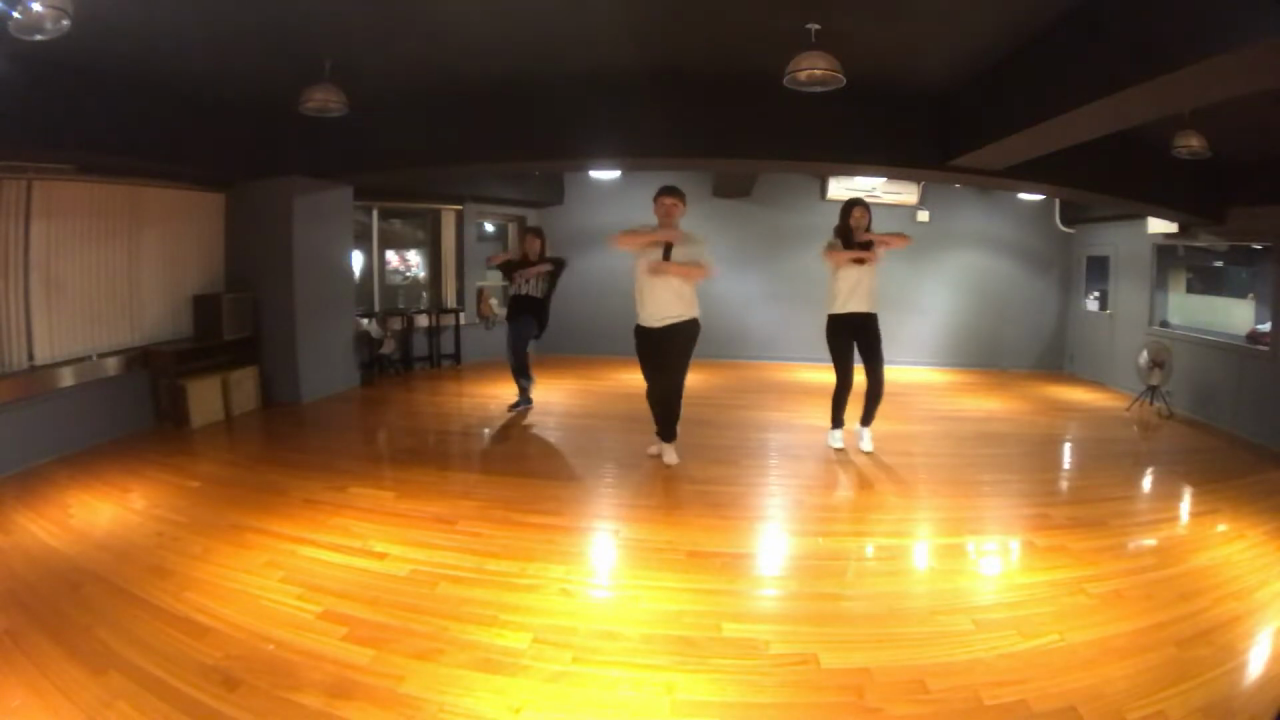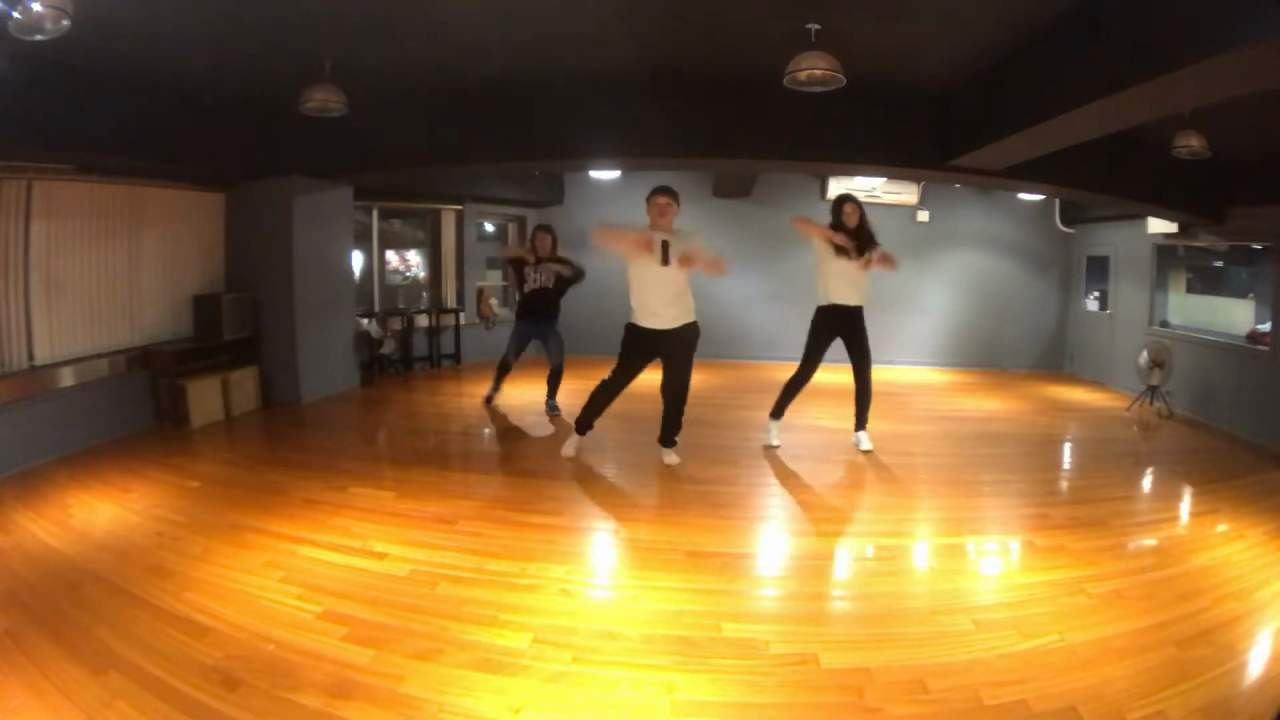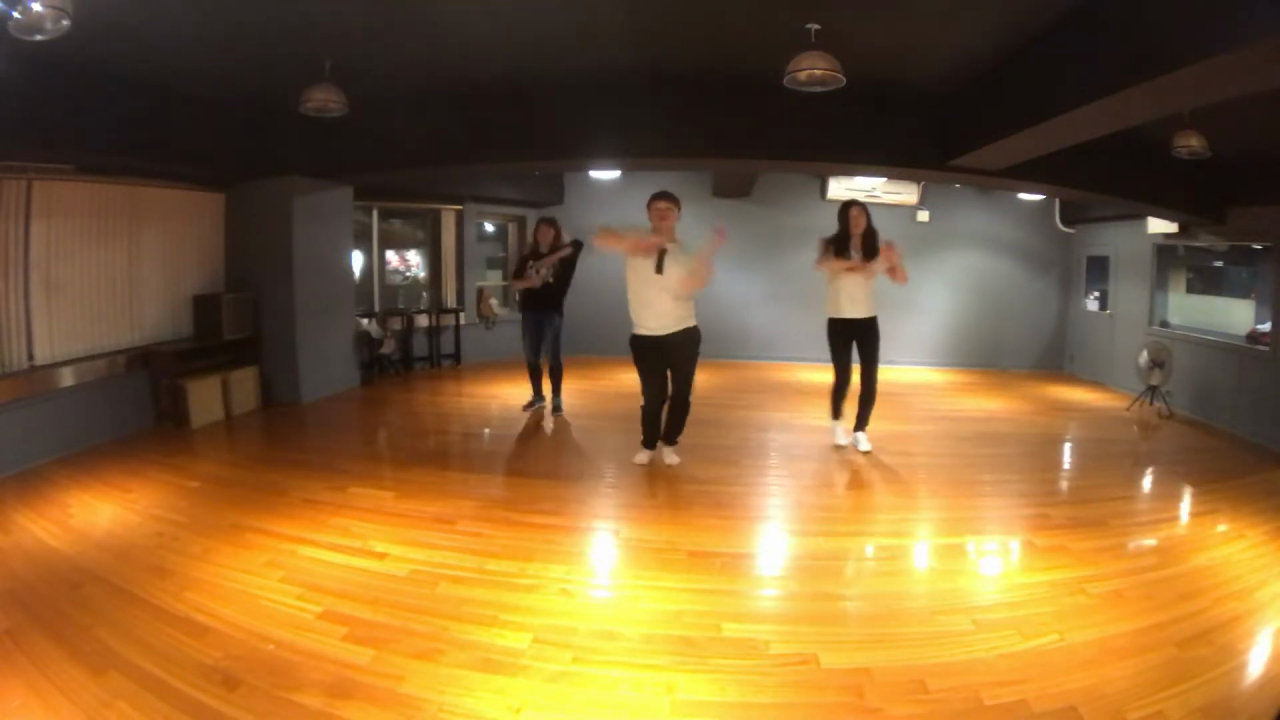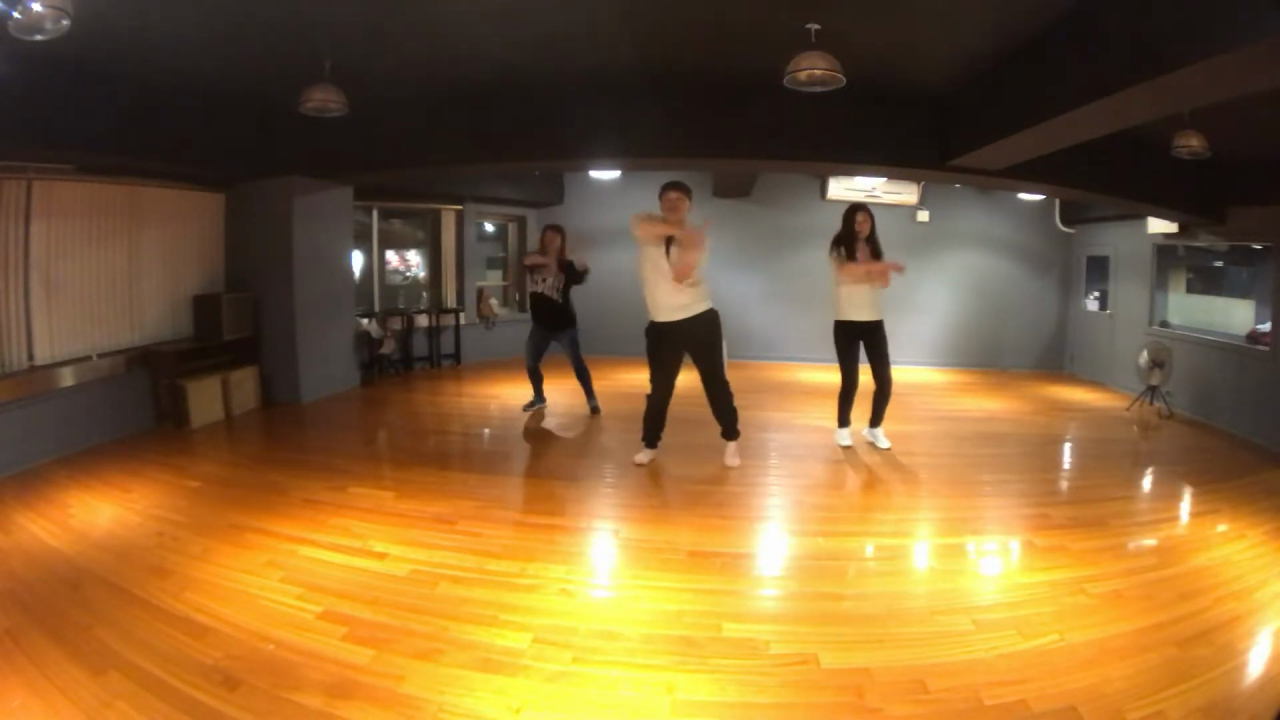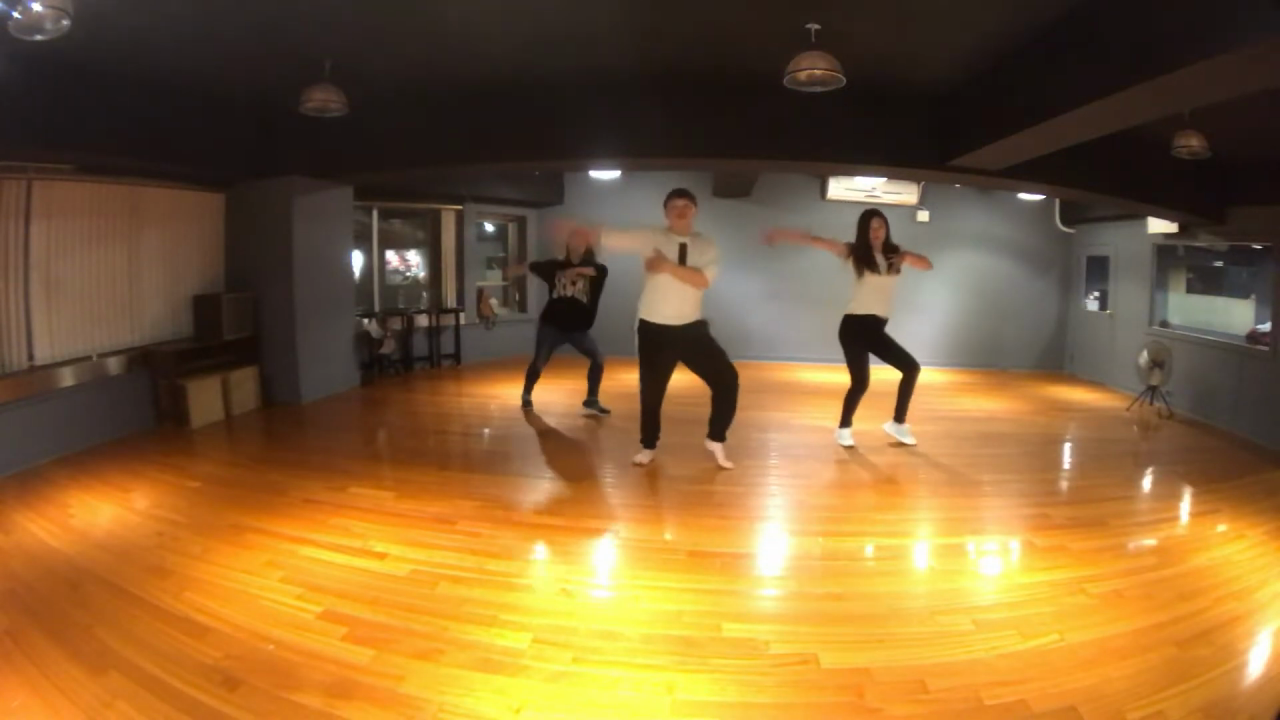
dt=0.5s
person 1, frame 1
left shoulder: (693, 244)
right shoulder: (645, 236)
left elbow: (699, 273)
right elbow: (620, 240)
left wrist: (666, 266)
right wrist: (656, 235)
left hip: (682, 324)
right hip: (647, 326)
left knee: (672, 384)
right knee: (655, 387)
left ankle: (668, 441)
right ankle: (663, 437)
person 1, frame 2
left shoulder: (685, 242)
right shoulder: (635, 241)
left elbow: (718, 268)
right elbow: (600, 236)
left wrist: (698, 260)
right wrist: (634, 239)
left hip: (682, 330)
right hip: (643, 329)
left knee: (675, 391)
right knee: (616, 381)
left ankle: (667, 444)
right ankle: (579, 432)
person 1, frame 3
left shoulder: (687, 254)
right shoulder: (636, 242)
left elbow: (695, 286)
right elbow: (599, 238)
left wrist: (712, 250)
right wrist: (632, 243)
left hip: (683, 333)
right hip: (646, 337)
left knee: (680, 394)
right knee: (653, 395)
left ankle: (668, 442)
right ankle: (648, 445)
person 1, frame 4
left shoulder: (696, 241)
right shoulder: (653, 225)
left elbow: (681, 276)
right elbow: (639, 225)
left wrist: (690, 247)
right wrist: (677, 230)
left hip: (700, 320)
right hip: (662, 325)
left knee: (715, 382)
right knee: (660, 389)
left ankle: (731, 441)
right ankle: (650, 444)
person 1, frame 5
left shoulder: (706, 245)
right shoulder: (652, 239)
left elbow: (702, 280)
right elbow: (609, 238)
left wrist: (666, 265)
left hip: (691, 330)
right hip: (654, 330)
left knee: (726, 379)
right knee: (652, 392)
left ankle: (716, 440)
right ankle: (648, 445)
person 2, frame 1
left shoulder: (874, 244)
right shoulder: (838, 243)
left elbow: (904, 240)
right elbow: (831, 256)
left wrist: (874, 238)
right wrist: (861, 252)
left hip: (867, 319)
right hip: (839, 319)
left knee: (876, 378)
right knee: (844, 379)
left ankle: (864, 428)
right ankle: (836, 429)
person 2, frame 2
left shoulder: (866, 243)
right shoulder: (824, 239)
left elbow: (892, 263)
right elbow: (797, 222)
left wrist: (876, 261)
right wrist: (831, 234)
left hip: (854, 316)
right hip: (828, 313)
left knee: (864, 377)
right knee: (805, 372)
left ankle: (861, 431)
right ankle: (773, 423)
person 2, frame 3
left shoulder: (875, 251)
right shoulder: (833, 246)
left elbow: (901, 280)
right elbow: (822, 263)
left wrist: (895, 259)
right wrist: (859, 266)
left hip: (867, 322)
right hip: (838, 322)
left knee: (869, 381)
right knee: (842, 378)
left ankle: (859, 431)
right ankle: (837, 422)
person 2, frame 4
left shoulder: (875, 253)
right shoulder: (840, 249)
left elbow: (884, 281)
right elbow: (844, 270)
right wrist: (882, 266)
left hip: (873, 324)
right hip: (846, 325)
left knee: (884, 382)
right knee: (850, 382)
left ankle: (874, 428)
right ankle: (843, 428)
person 2, frame 5
left shoulder: (896, 253)
right shoulder: (853, 252)
left elbow: (928, 265)
right elbow: (819, 241)
left wrist: (908, 259)
right wrist: (784, 234)
left hip: (875, 328)
right hip: (854, 325)
left knee: (910, 368)
right knee: (860, 382)
left ankle: (899, 424)
right ankle: (844, 427)
person 3, frame 1
left shoulder: (545, 264)
right shoulder: (516, 263)
left elbow: (559, 263)
right elbow: (492, 262)
left wrist: (536, 269)
right wrist: (505, 257)
left hip: (532, 317)
right hip: (514, 317)
left knee: (517, 346)
right knee: (514, 357)
left ankle: (526, 379)
right ankle: (524, 397)
person 3, frame 2
left shoulder: (558, 263)
right shoulder: (524, 261)
left elbow: (579, 274)
right elbow: (505, 252)
left wrist: (557, 268)
right wrist: (525, 254)
left hip: (547, 321)
right hip: (525, 319)
left knee: (557, 362)
right knee: (509, 358)
left ankle: (551, 400)
right ankle: (495, 389)
person 3, frame 3
left shoulder: (561, 254)
right shoulder: (528, 258)
left elbow: (578, 245)
right elbow: (515, 283)
left wrist: (554, 257)
right wrist: (531, 281)
left hip: (552, 313)
right hip: (530, 313)
left knee: (552, 356)
right knee: (531, 358)
left ankle: (557, 399)
right ankle: (538, 396)
person 3, frame 4
left shoulder: (567, 265)
right shoulder: (536, 260)
left elbow: (580, 275)
right elbow: (527, 260)
right wrist: (547, 261)
left hip: (564, 324)
right hip: (540, 324)
left knee: (576, 361)
right knee: (531, 363)
left ankle: (591, 399)
right ankle: (539, 397)
person 3, frame 5
left shoulder: (591, 267)
right shoulder: (555, 266)
left elbow: (602, 271)
right elbow: (530, 267)
left wrist: (578, 270)
right wrist: (511, 270)
left hip: (577, 326)
right hip: (551, 324)
left knee: (597, 360)
right knee: (538, 362)
left ankle: (591, 401)
right ankle: (526, 396)
